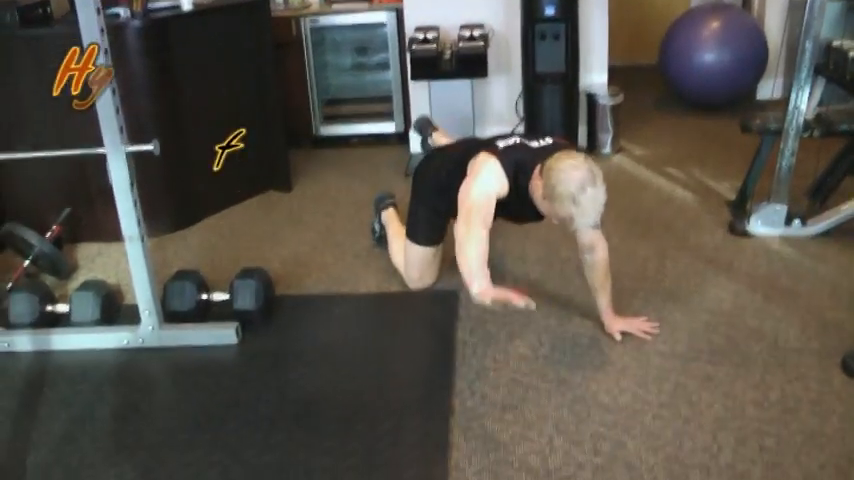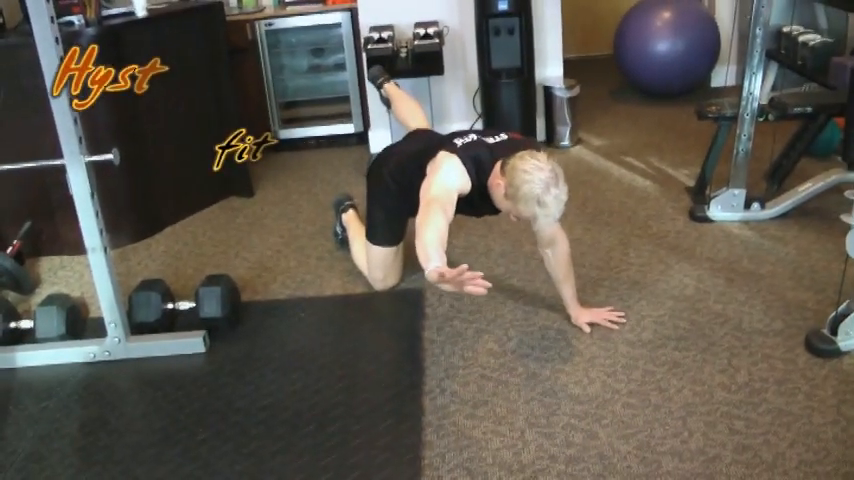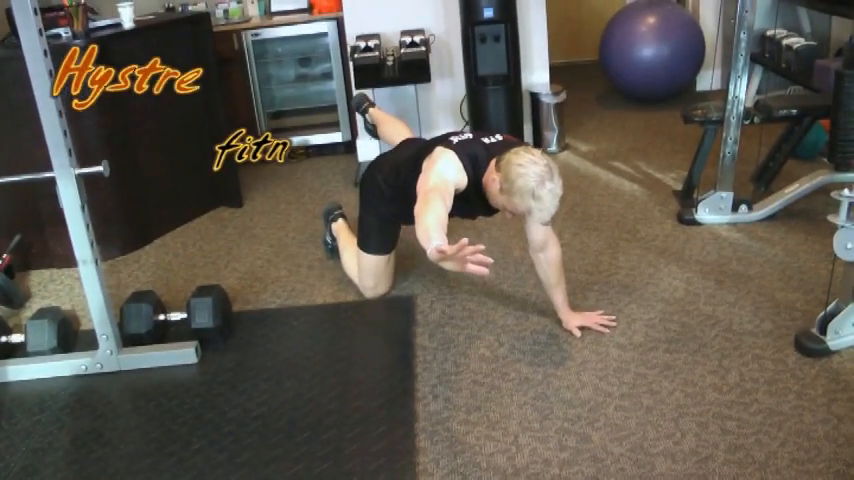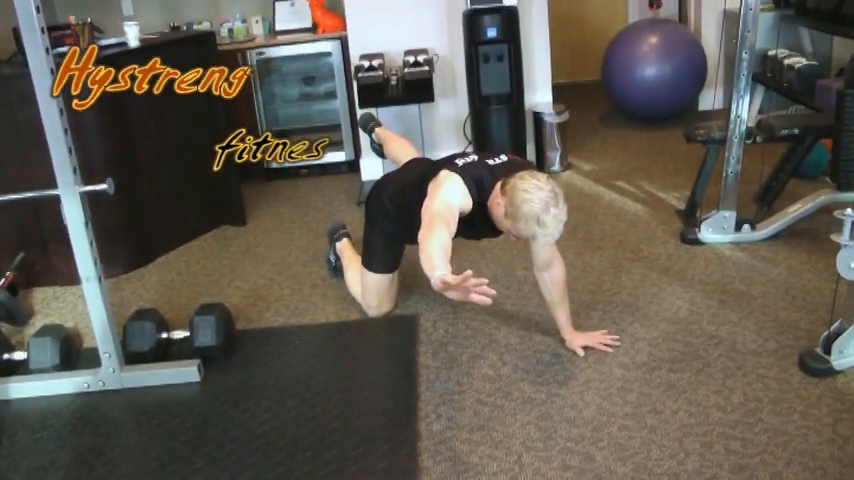
dt=1s
person 1, frame 1
left shoulder: (574, 175)
right shoulder: (492, 174)
left elbow: (592, 247)
right elbow: (471, 225)
left wrist: (609, 316)
right wrist: (480, 287)
left hip: (463, 165)
right hip: (436, 183)
right knee: (419, 279)
left ankle: (433, 137)
right ankle: (387, 213)
person 1, frame 2
left shoulder: (533, 165)
right shoulder: (452, 170)
left elbow: (552, 240)
right elbow: (432, 214)
left wrist: (574, 308)
right wrist: (436, 268)
left hip: (424, 149)
right hip: (391, 180)
left knee: (421, 131)
right knee: (383, 281)
left ankle: (386, 86)
right ankle: (348, 214)
person 1, frame 3
left shoulder: (524, 173)
right shoulder: (449, 165)
left elbow: (543, 245)
right elbow: (430, 204)
left wrist: (565, 312)
right wrist: (437, 247)
right hip: (384, 187)
right knee: (373, 288)
left ankle: (370, 111)
right ankle: (337, 224)
person 1, frame 4
left shoulder: (530, 190)
right shoulder: (454, 189)
left elbow: (548, 265)
right elbow: (434, 232)
left wrist: (569, 331)
right wrist: (441, 277)
left hip: (421, 178)
right hip: (390, 206)
right knee: (377, 307)
left ankle: (376, 130)
right ankle: (341, 243)
